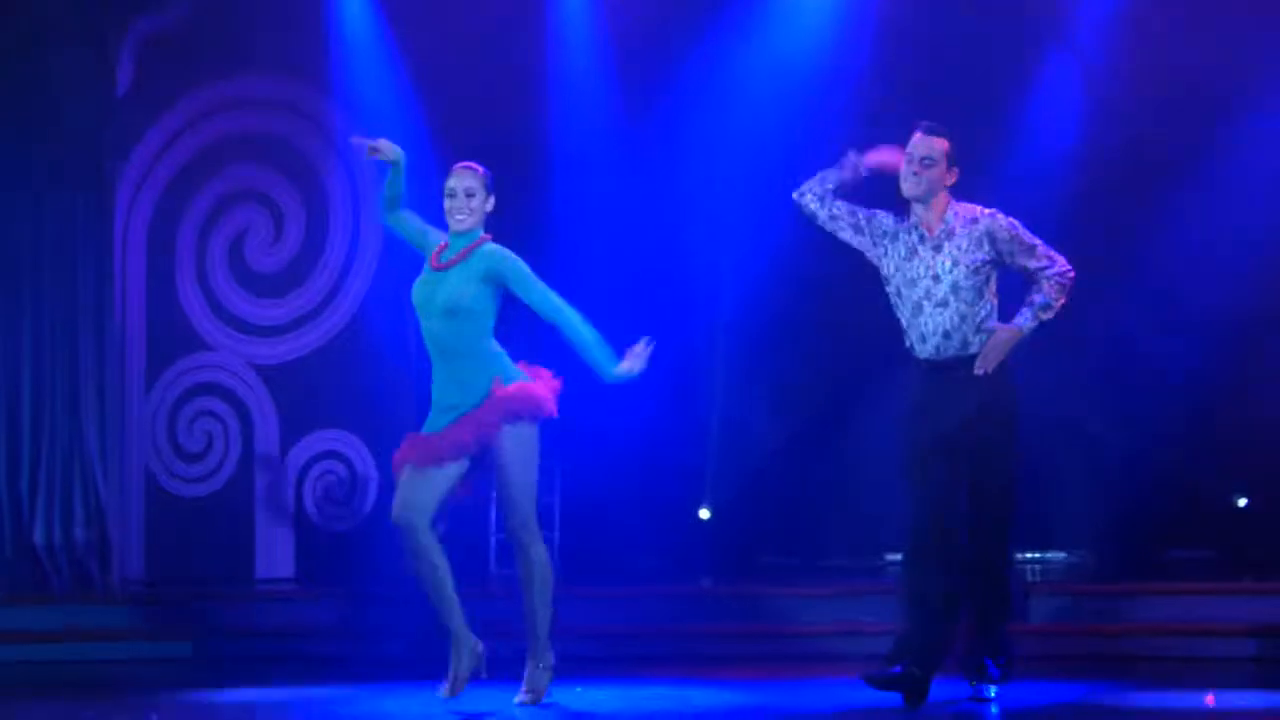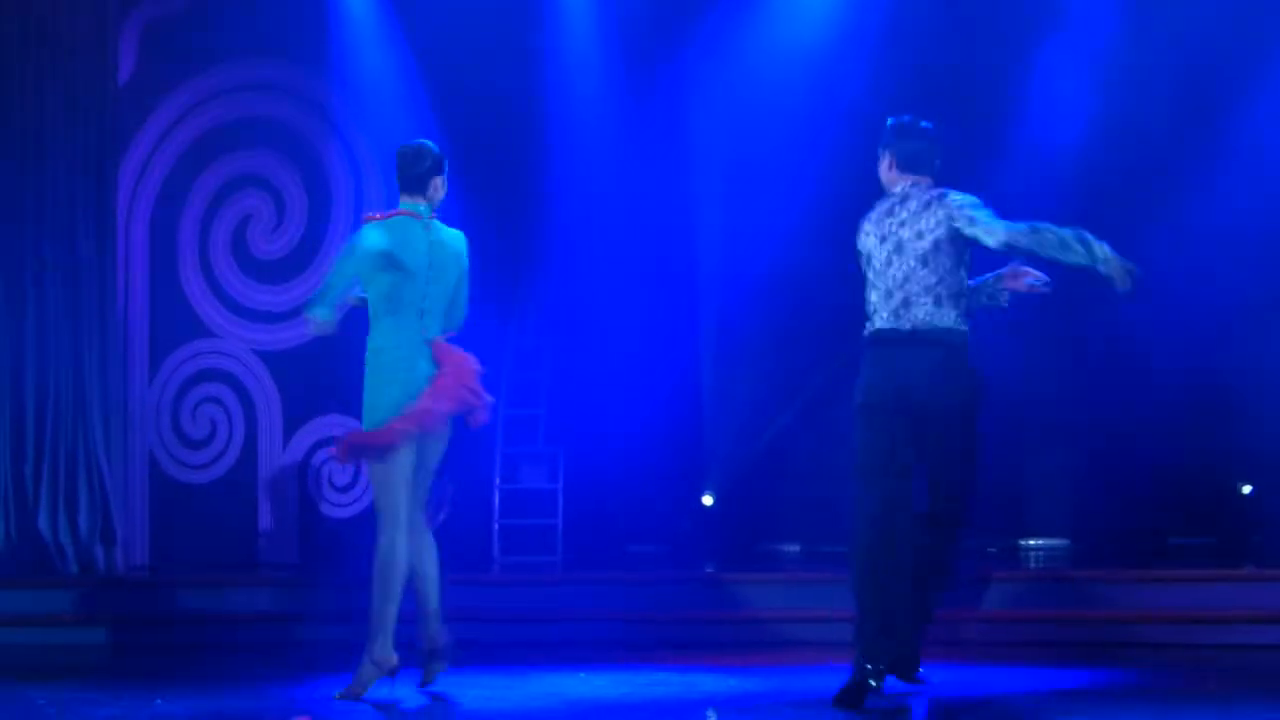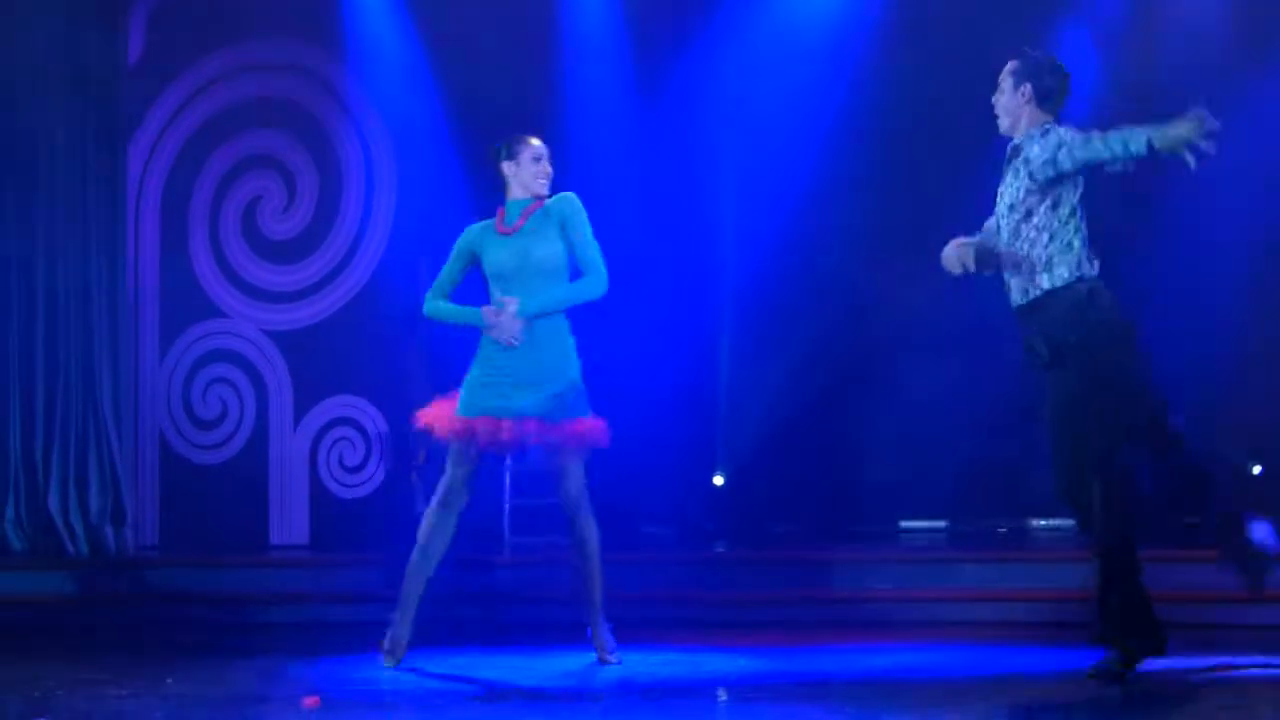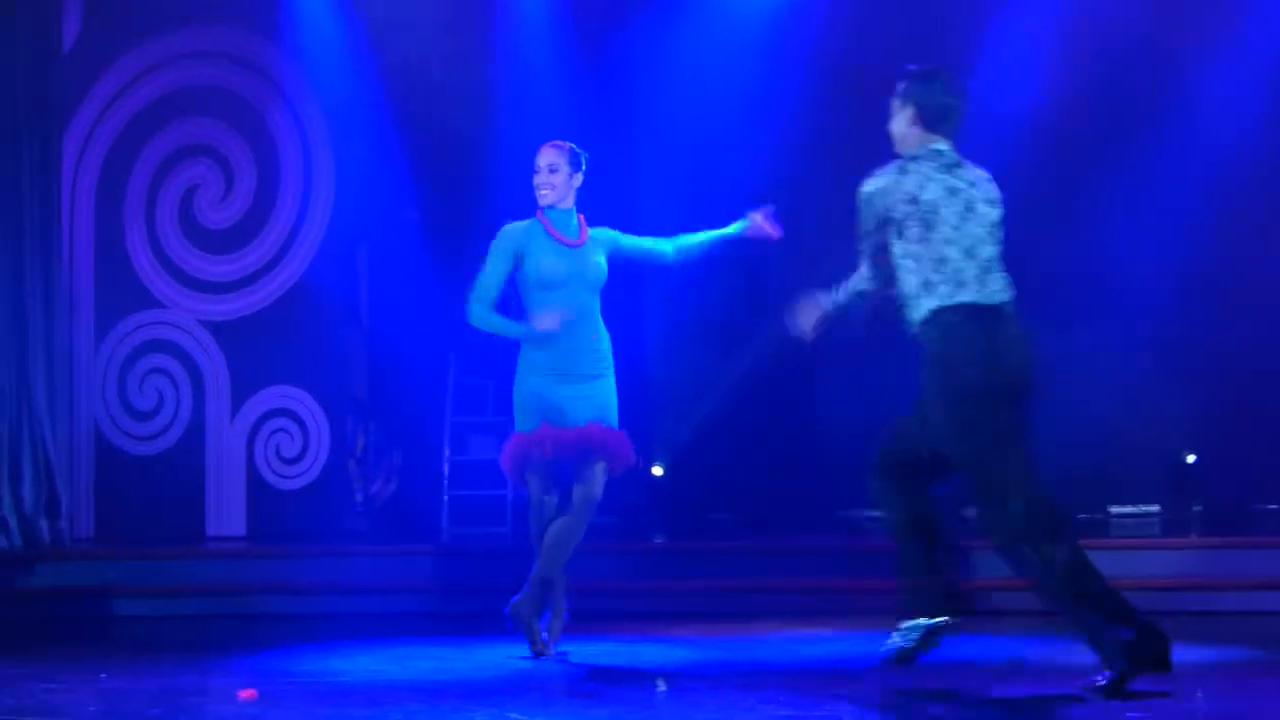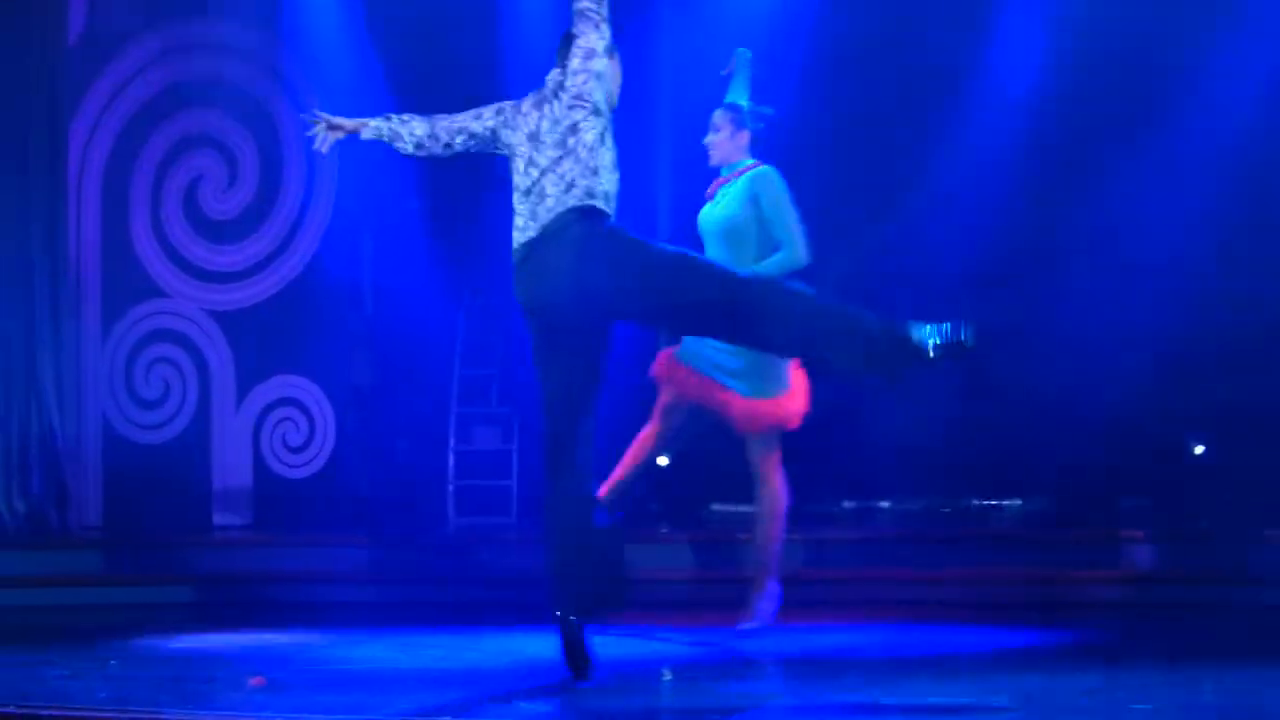
dt=0.7s
person 1, frame 1
left shoulder: (986, 226)
right shoulder: (882, 233)
left elbow: (1056, 273)
right elbow: (809, 198)
left wrist: (1013, 330)
right wrist: (863, 161)
left hip: (982, 390)
right hip: (928, 391)
left knee: (987, 525)
right knee: (928, 525)
left ankle: (986, 659)
right ankle: (916, 660)
person 1, frame 2
left shoulder: (875, 225)
right shoulder: (948, 207)
right elbow: (1008, 234)
right wrist: (1099, 253)
left hip: (883, 372)
right hip: (942, 370)
left knee: (881, 519)
right knee: (942, 514)
left ankle: (876, 665)
right ankle: (891, 658)
person 1, frame 3
left shoulder: (1044, 150)
right shoulder: (1022, 170)
left elbow: (1088, 146)
right elbow: (998, 243)
left wrist: (1157, 138)
right wrist: (969, 246)
left hip: (1080, 329)
right hip: (1078, 330)
left knee: (1086, 477)
left ankle: (1130, 633)
person 1, frame 4
left shoulder: (884, 187)
right shoulder: (980, 183)
left elbow: (878, 274)
left wrist: (826, 303)
left hip: (962, 354)
right hip: (1000, 347)
left knee: (1015, 510)
right knee: (896, 467)
left ankle: (1129, 640)
right ankle: (929, 603)
person 1, frame 5
left shoulder: (515, 115)
right shoulder: (582, 92)
left elbow: (433, 131)
left wrist: (359, 127)
left hip: (539, 279)
right hip: (588, 250)
left knee: (565, 452)
right knee: (740, 300)
left ankle: (573, 608)
right ankle: (897, 343)
person 2, frame 1
left shoulder: (492, 258)
right shoulder: (427, 247)
left elbow: (553, 307)
right elbow: (387, 224)
left wrist: (607, 365)
right wrist: (397, 166)
left hip: (499, 403)
right hip: (450, 411)
left knee: (522, 530)
right knee: (408, 518)
left ankle: (540, 656)
right ankle: (461, 644)
person 2, frame 2
left shoulder: (377, 234)
right shoulder: (455, 241)
left elbow: (354, 264)
left wrist: (323, 307)
left hip: (397, 386)
right hip: (436, 385)
left knee: (394, 518)
right knee: (411, 517)
left ankle: (380, 649)
right ankle: (430, 632)
person 2, frame 3
left shoulder: (564, 210)
right shoulder: (476, 236)
left elbow: (595, 282)
right elbow: (432, 303)
left wrist: (529, 310)
right wrist: (482, 317)
left hip: (555, 372)
right hip: (493, 375)
left knee: (574, 495)
right knee: (452, 492)
left ankle: (596, 620)
right ankle: (404, 616)
person 2, frame 4
left shoulder: (601, 240)
right shoulder: (517, 236)
left elbow: (670, 252)
right elbow: (478, 312)
left wrist: (739, 230)
right wrist: (528, 329)
left hip: (594, 379)
right hip: (541, 380)
left knee: (588, 496)
right knee: (543, 500)
left ankle: (530, 600)
right ankle: (555, 600)
person 2, frame 5
left shoulder: (763, 180)
right shoulder: (725, 183)
left elbow: (797, 254)
right elbow: (733, 115)
right wrist: (739, 73)
right hip: (717, 332)
left knee: (762, 458)
right knee: (668, 405)
left ankle: (765, 585)
right ankle: (610, 495)
